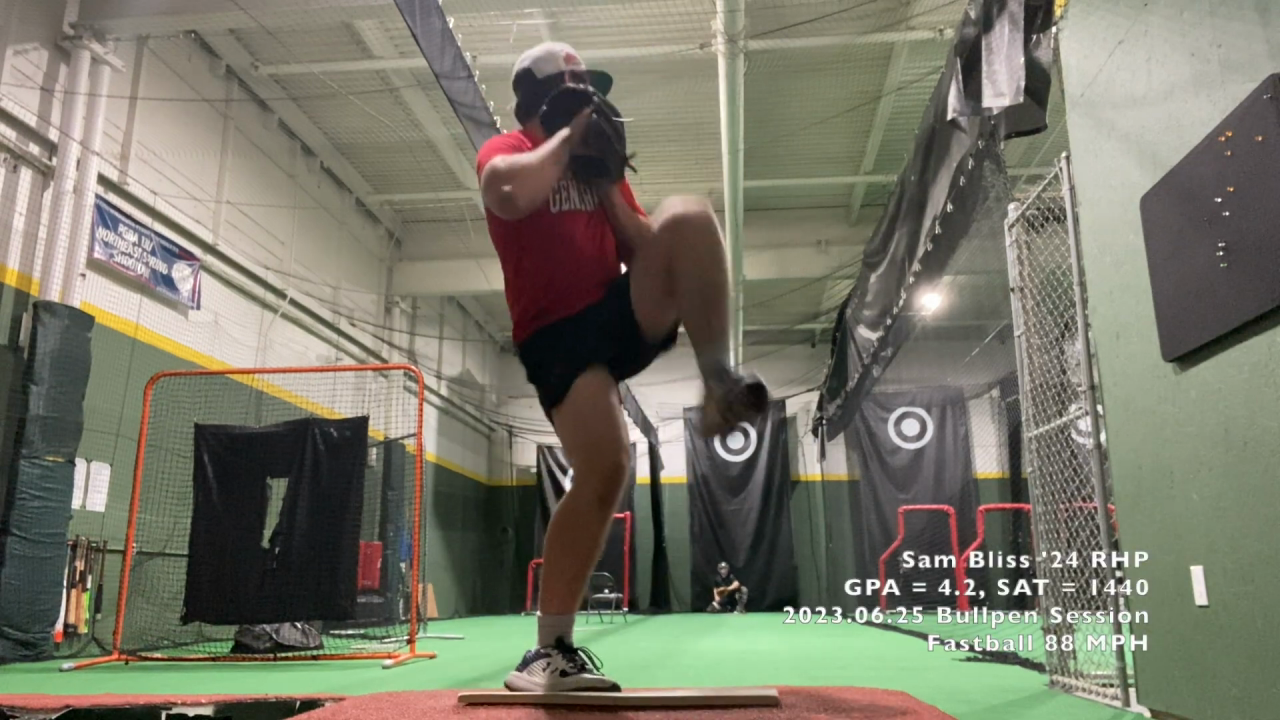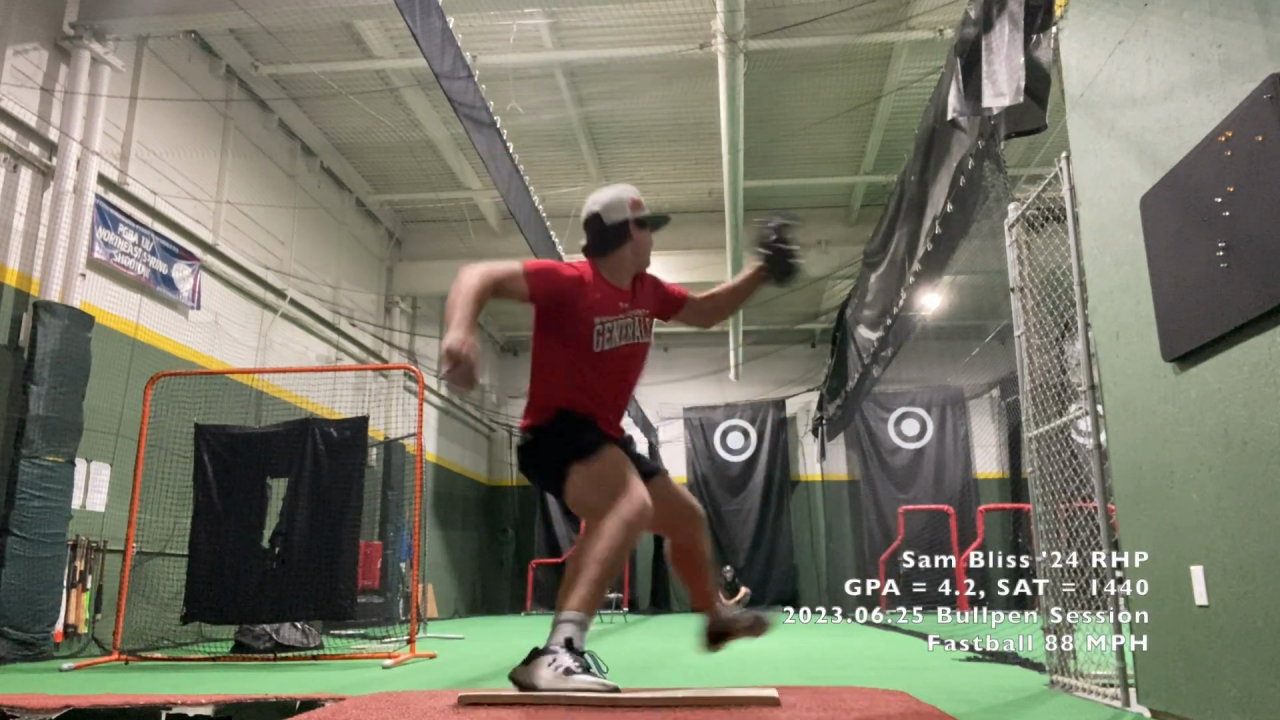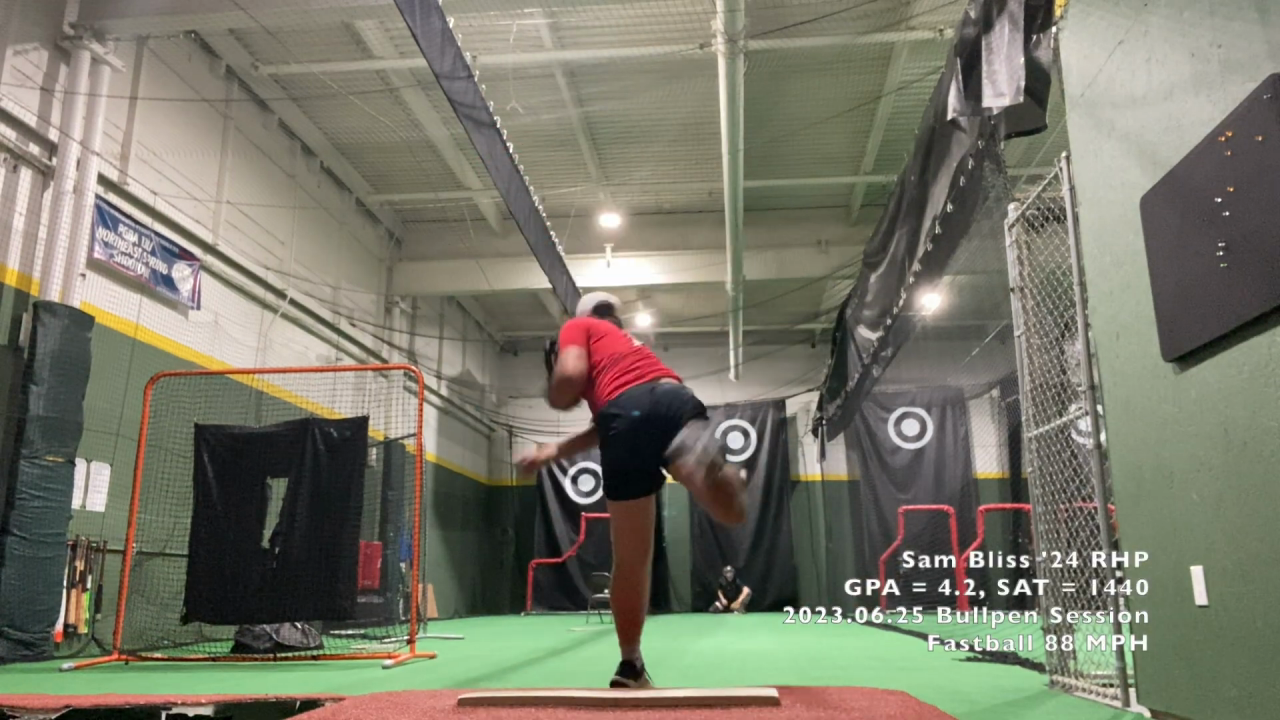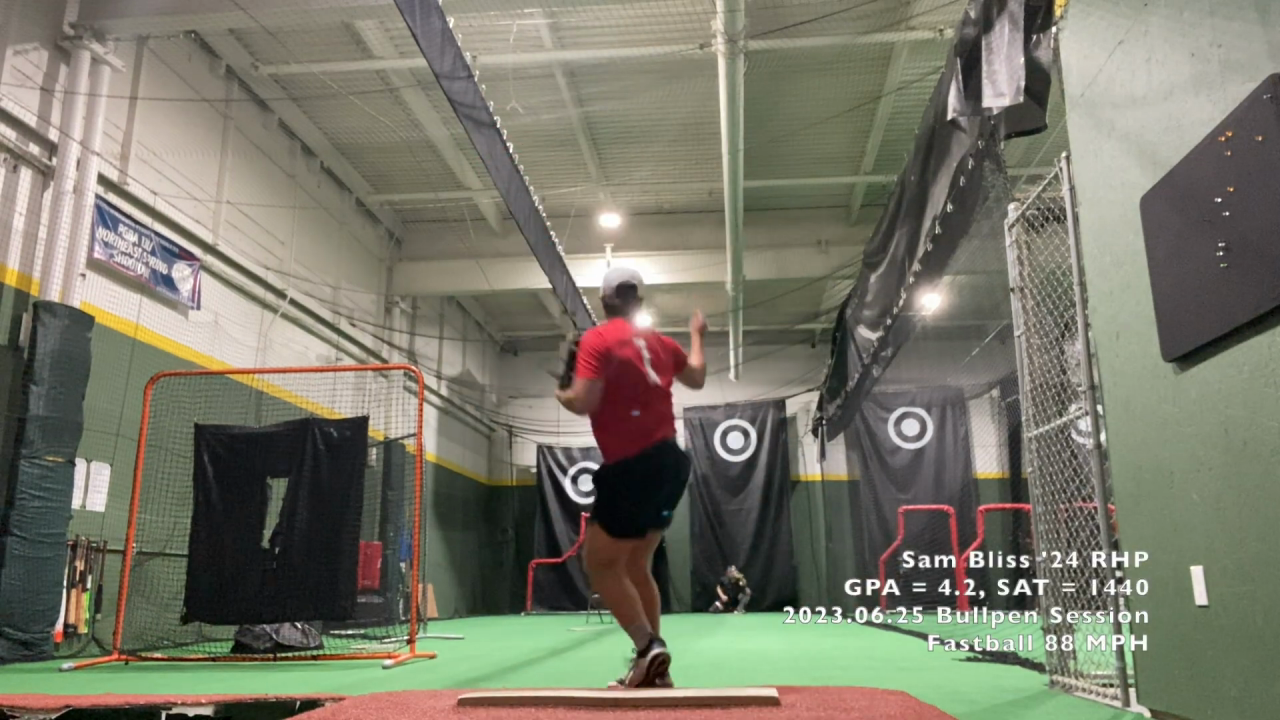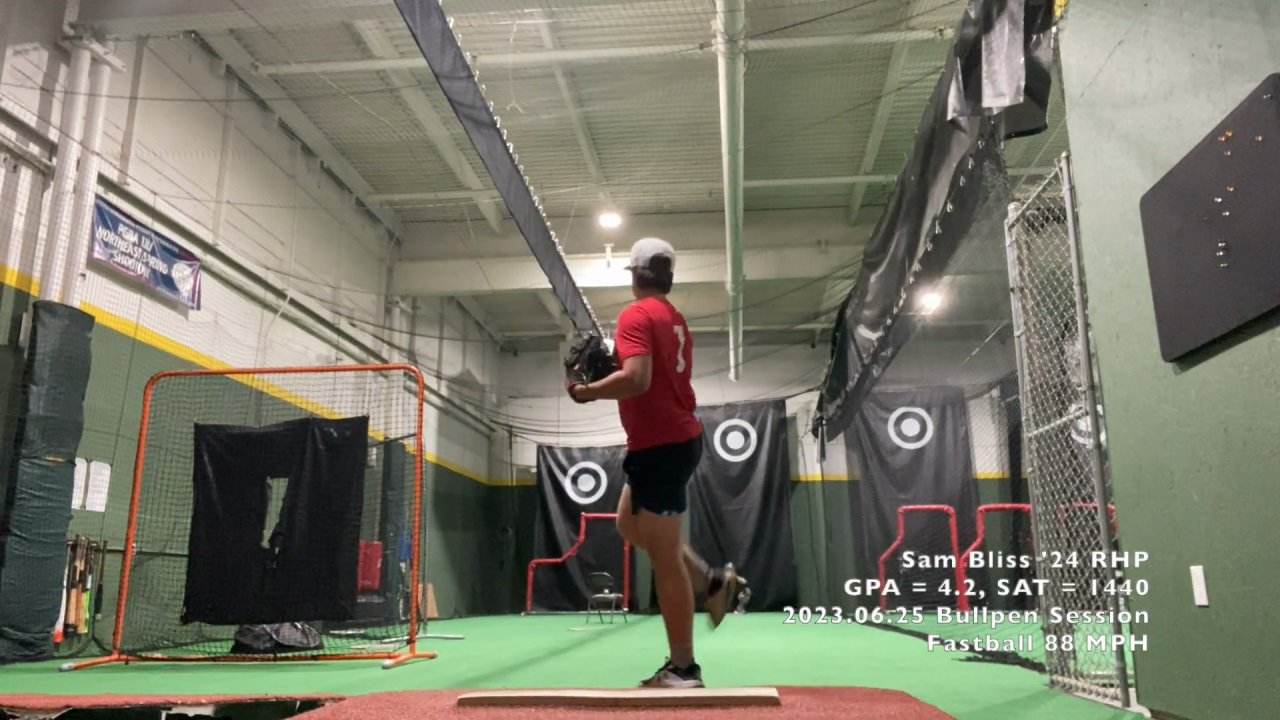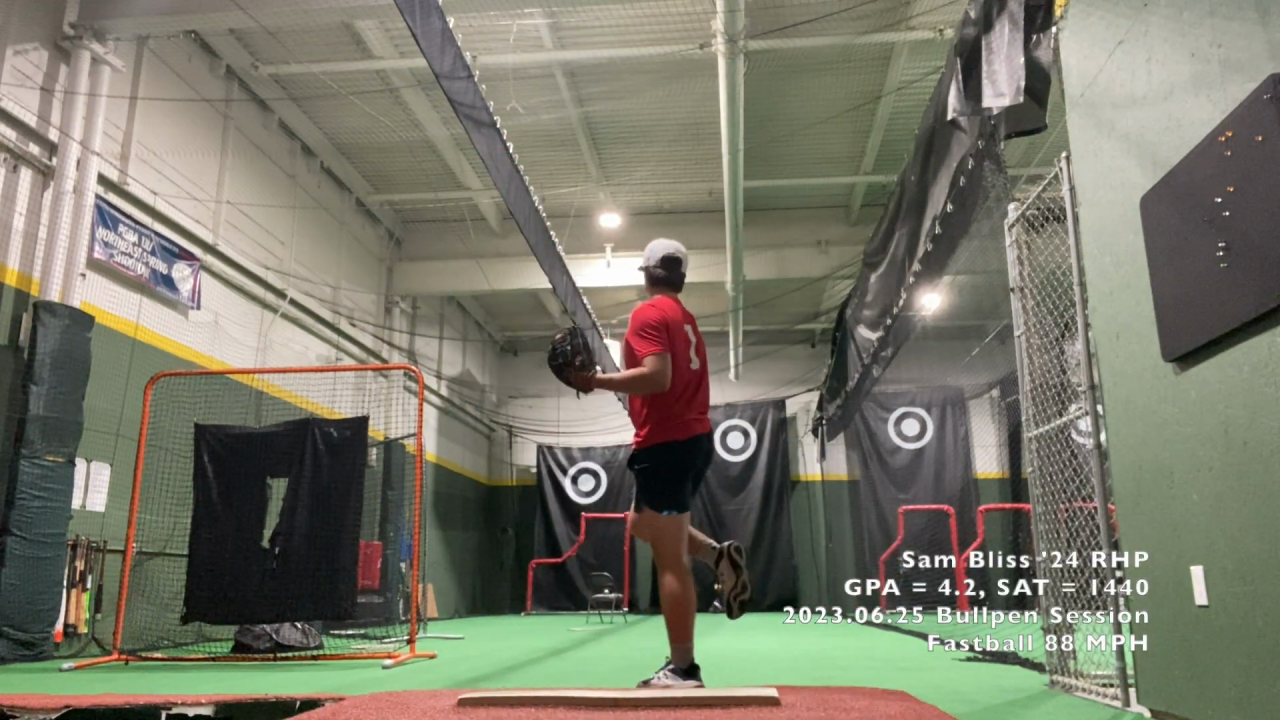
dt=0.4s
person 1, frame 1
right shoulder: (507, 151)
left elbow: (639, 250)
right elbow: (513, 194)
left wrist: (607, 180)
right wrist: (569, 137)
left hip: (618, 310)
right hip: (556, 336)
left knee: (688, 218)
right knee: (604, 471)
left ankle: (720, 379)
right ankle: (551, 652)
person 1, frame 2
left shoulder: (646, 289)
right shoulder: (568, 281)
left elbow: (707, 308)
right elbow: (477, 277)
left wrist: (761, 272)
right wrist: (458, 332)
left hip: (603, 440)
right hip: (555, 436)
left knee: (688, 515)
right knee: (630, 507)
left ankle: (716, 616)
right ankle: (559, 651)
person 1, frame 3
left shoulder: (583, 327)
right shoulder: (624, 339)
left elbow: (570, 378)
left wrist: (571, 396)
right wrist: (556, 450)
left hip: (630, 414)
left knee: (632, 558)
right knee: (730, 507)
left ankle: (631, 667)
right ankle: (703, 451)
person 1, frame 4
left shoulder: (597, 341)
right shoulder: (659, 342)
left elbow: (583, 400)
right elbow: (697, 377)
left wrist: (564, 397)
right wrist: (698, 334)
left hip: (632, 468)
right hip: (672, 463)
left knee: (603, 568)
right knee: (636, 568)
left ankle: (649, 647)
right ankle: (652, 665)
person 1, frame 5
left shoulder: (635, 315)
right shoulder: (676, 319)
left elbow: (637, 379)
left wrist: (587, 391)
left hip: (658, 446)
right hip: (682, 438)
left knee: (665, 560)
right knee: (632, 523)
left ankle: (683, 668)
right ankle: (711, 580)
person 1, frame 6
left shoulder: (648, 313)
right shoulder: (686, 319)
left elbow: (656, 377)
left wrist: (596, 380)
left hip: (667, 444)
right hip: (694, 439)
left knee: (669, 560)
right knee: (642, 524)
left ankle: (682, 668)
right ankle: (719, 555)
